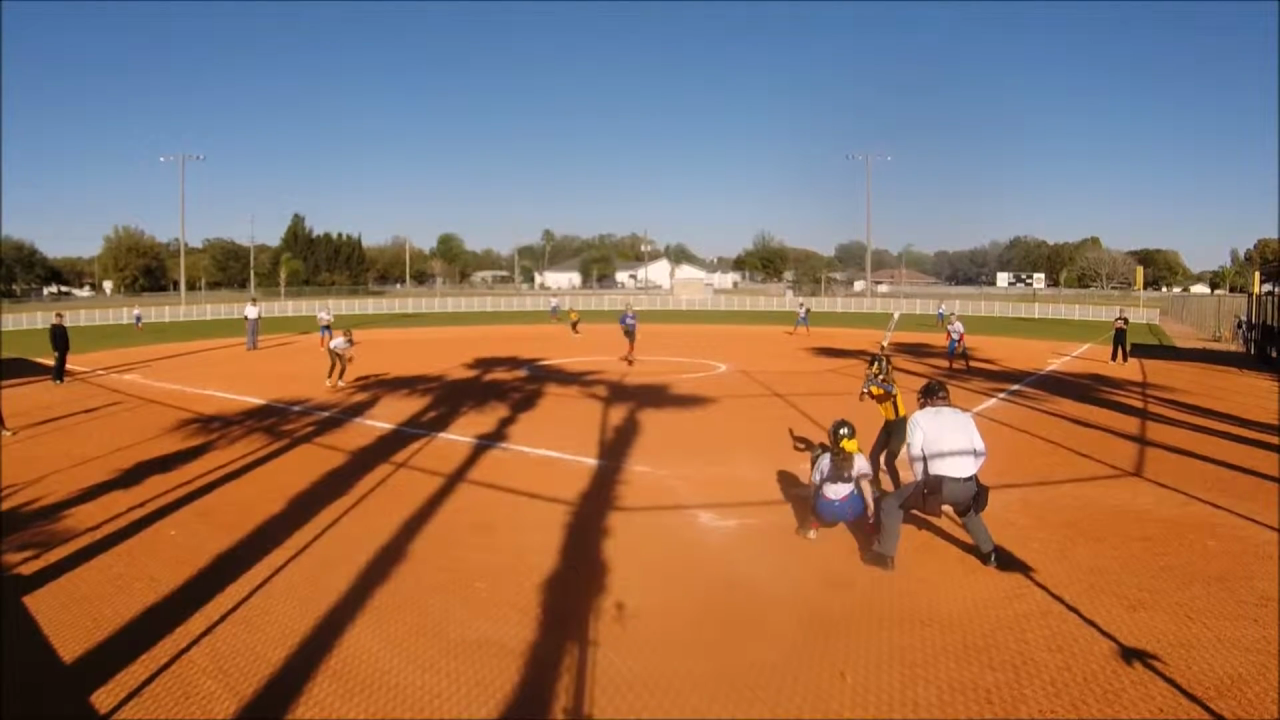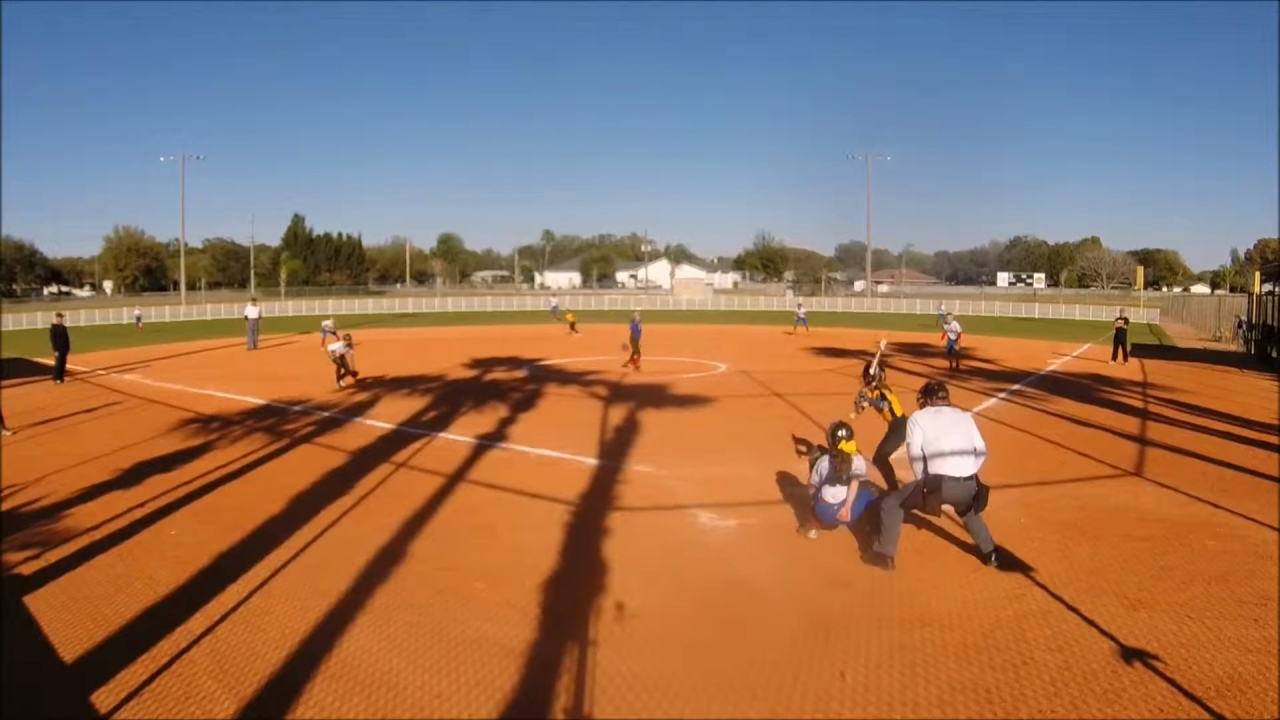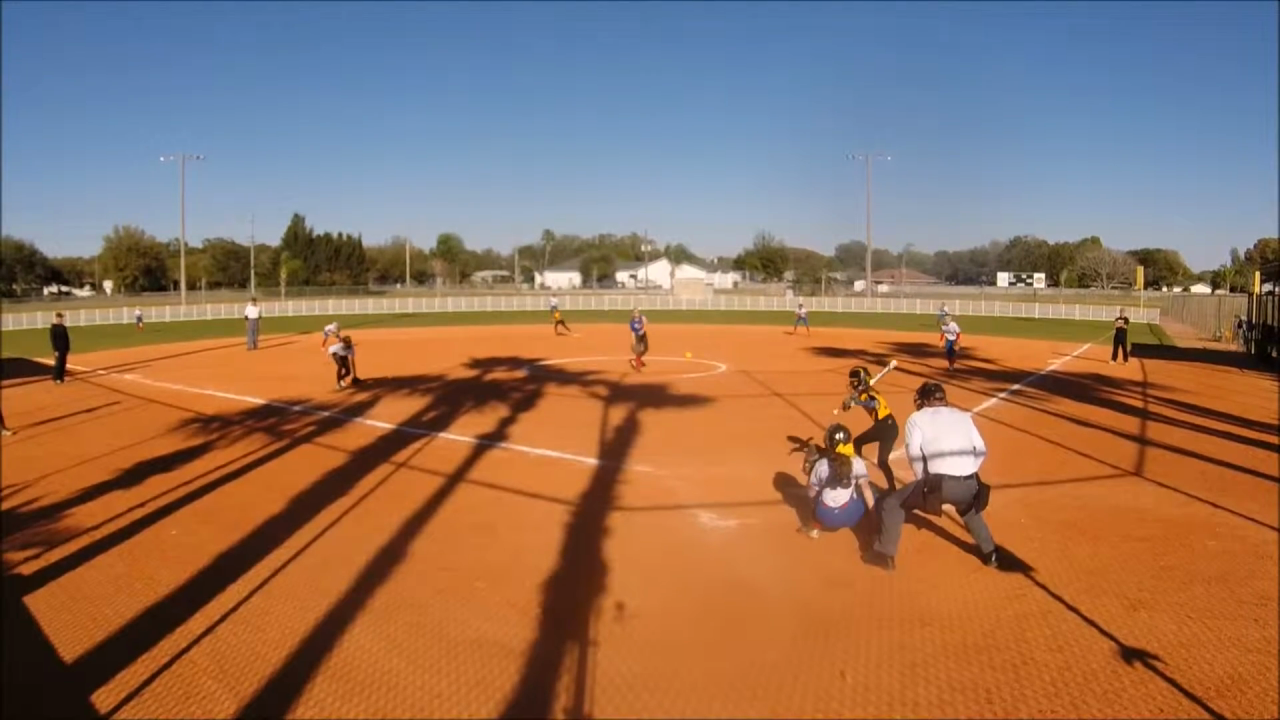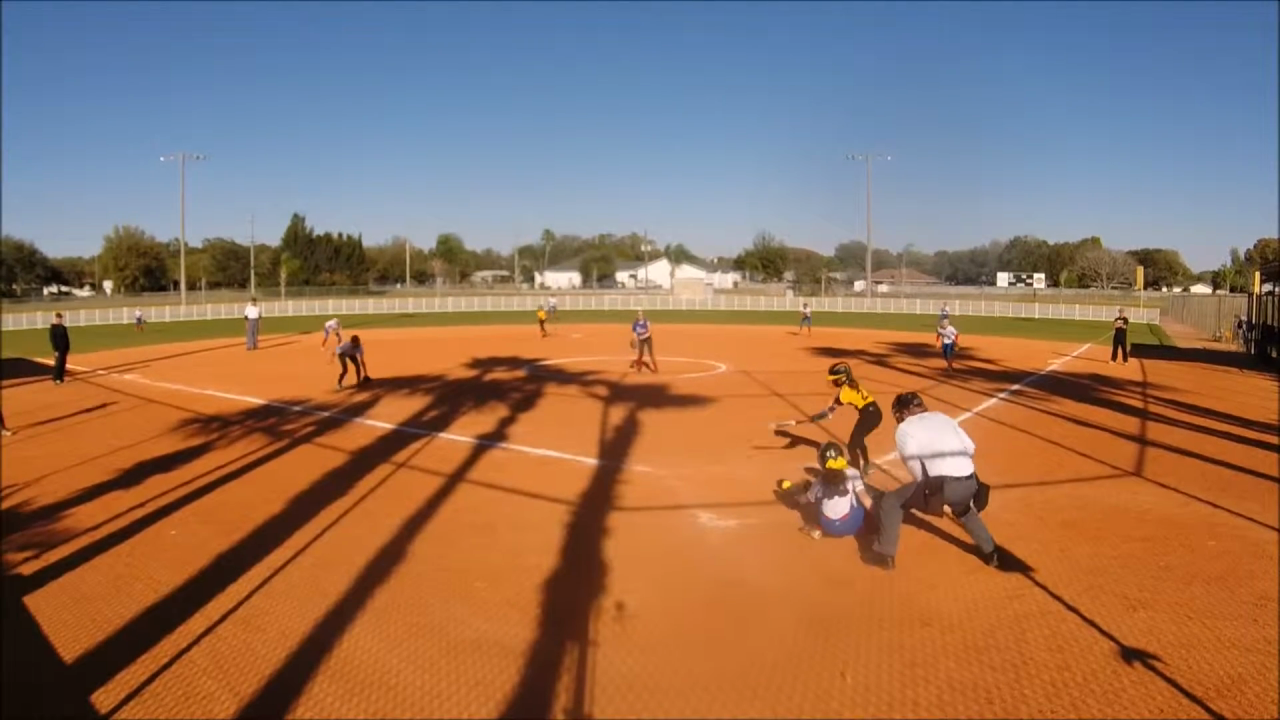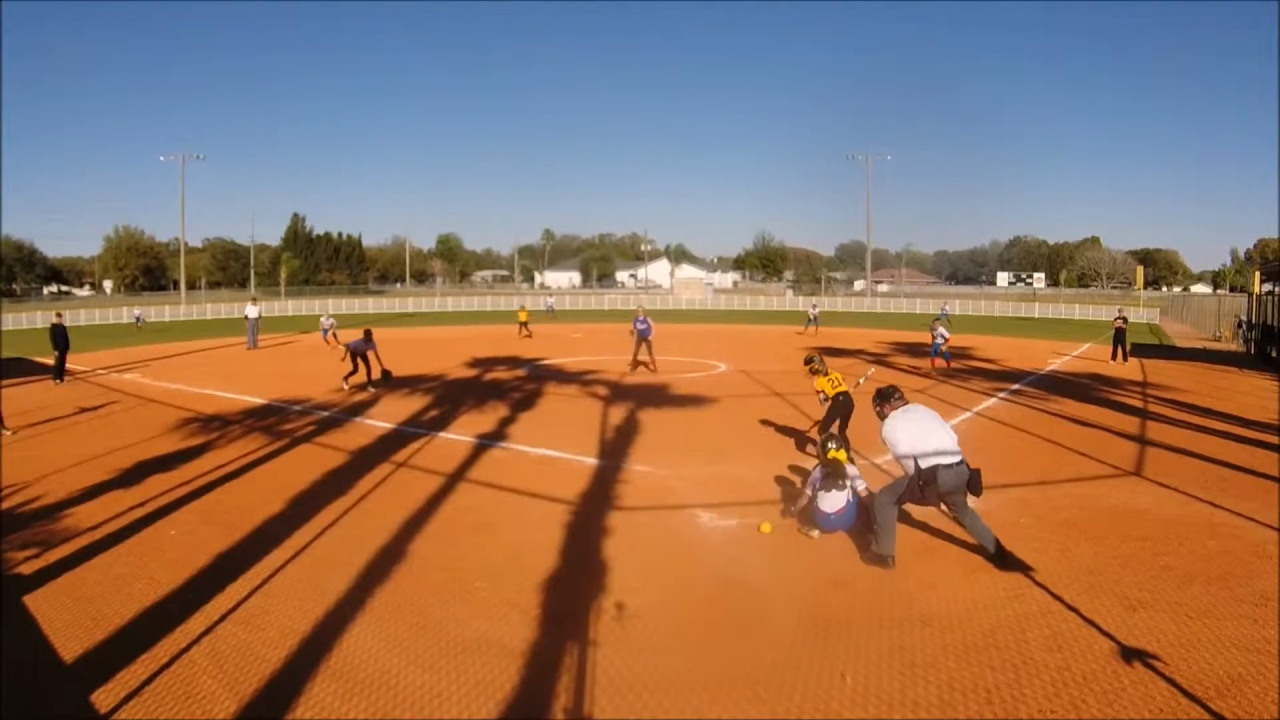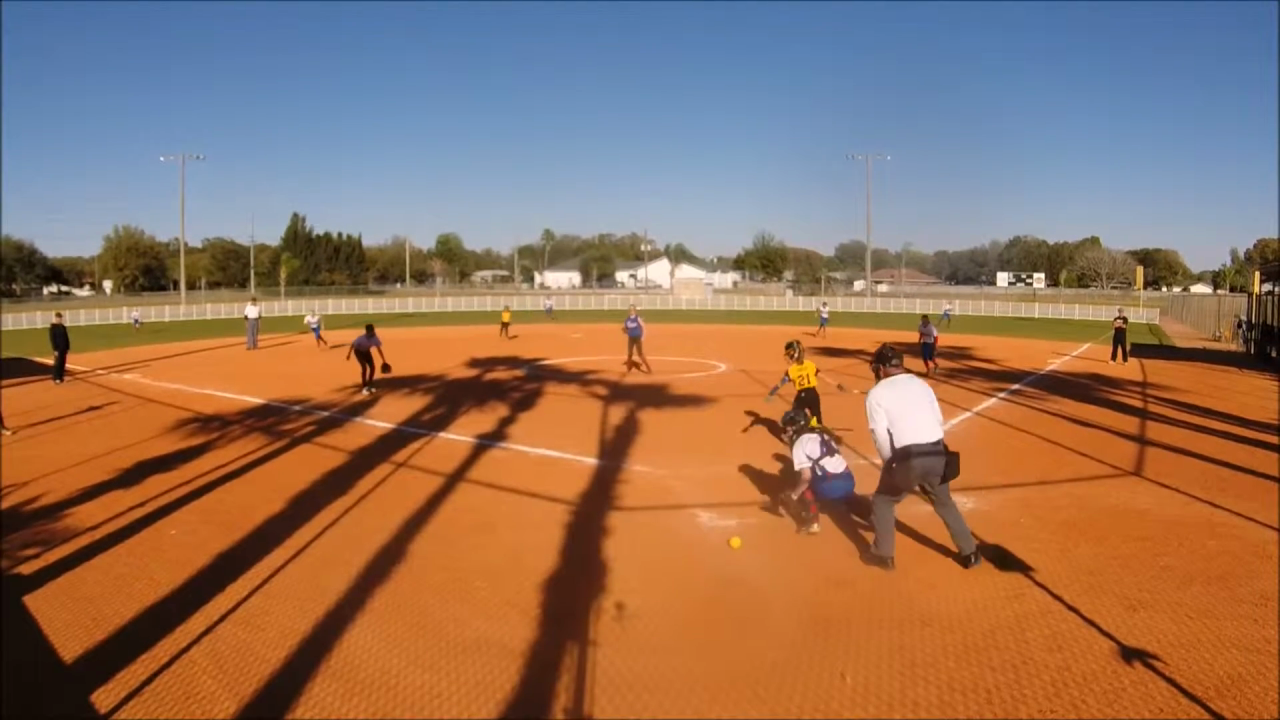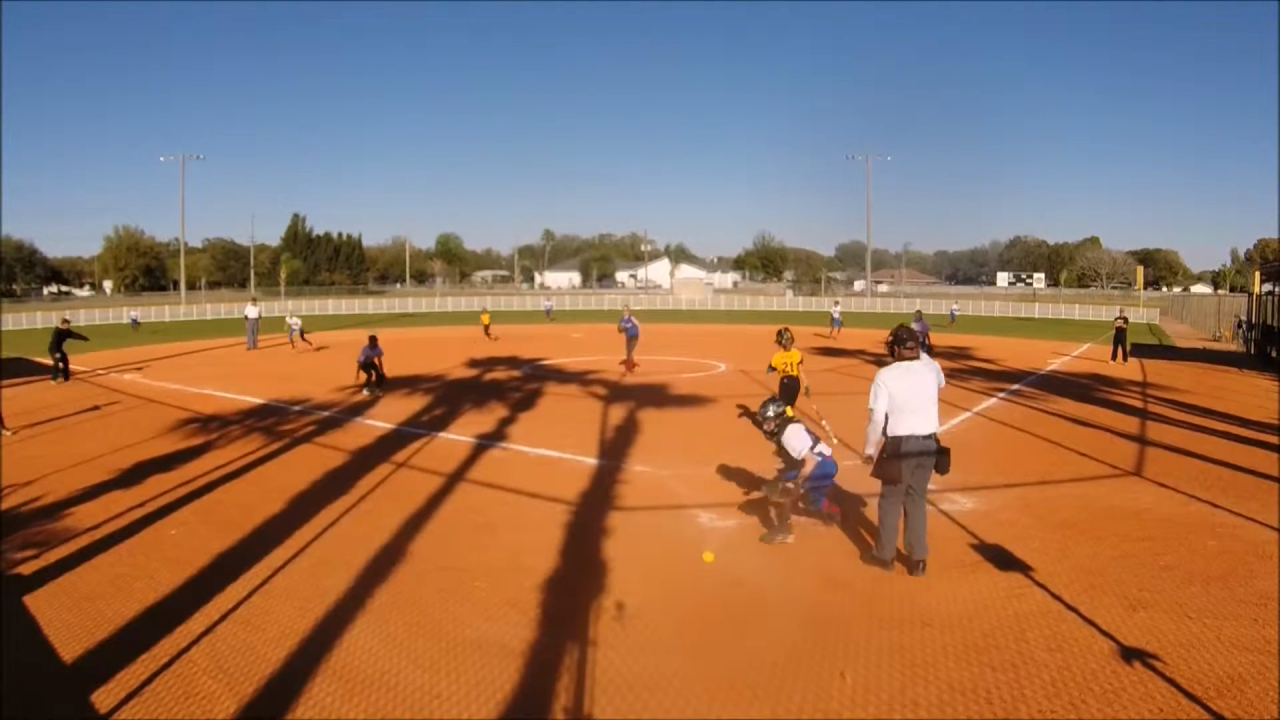
dt=0.3s
person 1, frame 1
left shoulder: (919, 417)
right shoulder: (965, 417)
left elbow: (914, 453)
right elbow: (981, 452)
left wrist: (923, 481)
left hip: (939, 484)
right hip: (968, 486)
left knee: (890, 503)
right knee: (967, 510)
left ankle: (884, 555)
right ankle: (989, 554)
person 1, frame 2
left shoulder: (919, 417)
right shoulder: (965, 416)
left elbow: (915, 453)
right elbow: (981, 451)
left wrist: (923, 482)
left hip: (939, 483)
right hip: (968, 485)
left knee: (891, 503)
right knee: (968, 509)
left ankle: (884, 555)
right ankle: (989, 554)
person 1, frame 3
left shoulder: (917, 418)
right shoulder: (963, 416)
left elbow: (913, 453)
right elbow: (981, 450)
left wrist: (924, 481)
left hip: (939, 483)
right hip: (968, 484)
left knee: (891, 503)
right knee: (969, 508)
left ankle: (884, 554)
right ankle: (990, 553)
person 1, frame 4
left shoulder: (904, 429)
right shoulder: (943, 417)
left elbow: (912, 461)
right elbow: (969, 447)
left wrist: (925, 485)
left hip: (941, 485)
right hip: (969, 483)
left knee: (890, 502)
right knee: (964, 511)
left ankle: (884, 554)
right ankle: (991, 552)
person 1, frame 5
left shoulder: (889, 426)
right shoulder: (924, 410)
left elbow: (906, 458)
right elbow: (953, 439)
left wrist: (920, 480)
left hip: (933, 474)
right hip: (960, 470)
left knee: (883, 500)
right knee: (960, 508)
left ankle: (883, 554)
right ankle: (995, 550)
person 1, frame 6
left shoulder: (877, 393)
right shoulder: (920, 384)
left elbow: (880, 434)
right elbow: (938, 418)
left wrist: (889, 463)
left hip: (908, 455)
right hip: (937, 452)
left knee: (883, 501)
right knee: (944, 503)
left ankle: (884, 555)
right ankle: (968, 553)
person 1, frame 7
left shoulder: (885, 375)
right shoulder: (932, 368)
left elbow: (877, 417)
left wrist: (869, 448)
right wrist: (920, 354)
left hip: (900, 445)
right hip: (928, 444)
left knee: (891, 500)
right knee: (916, 501)
left ankle: (884, 556)
right ankle: (918, 559)
